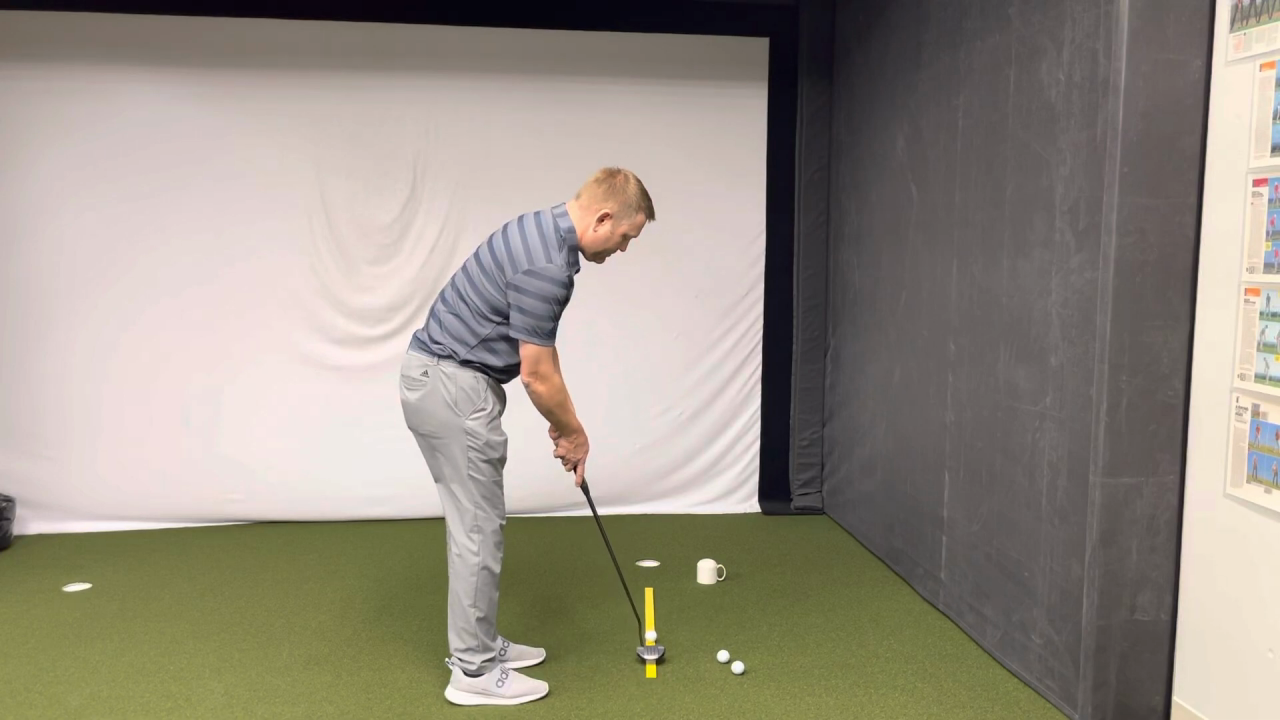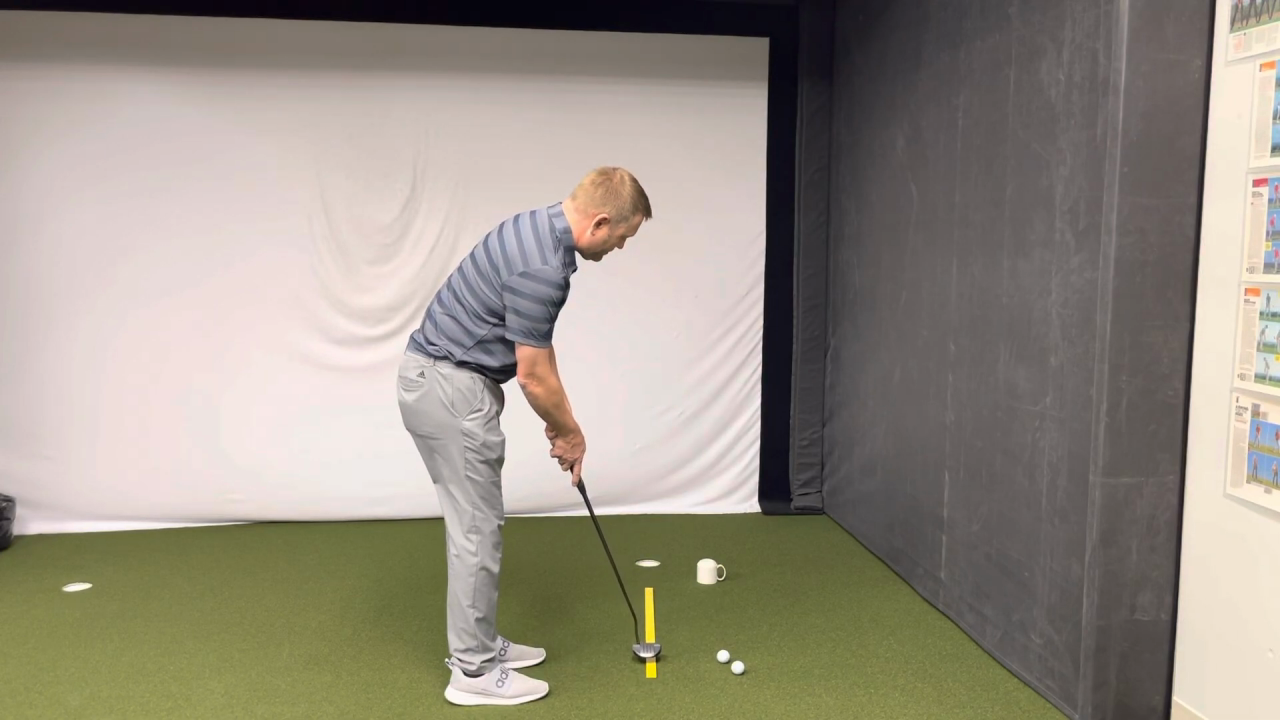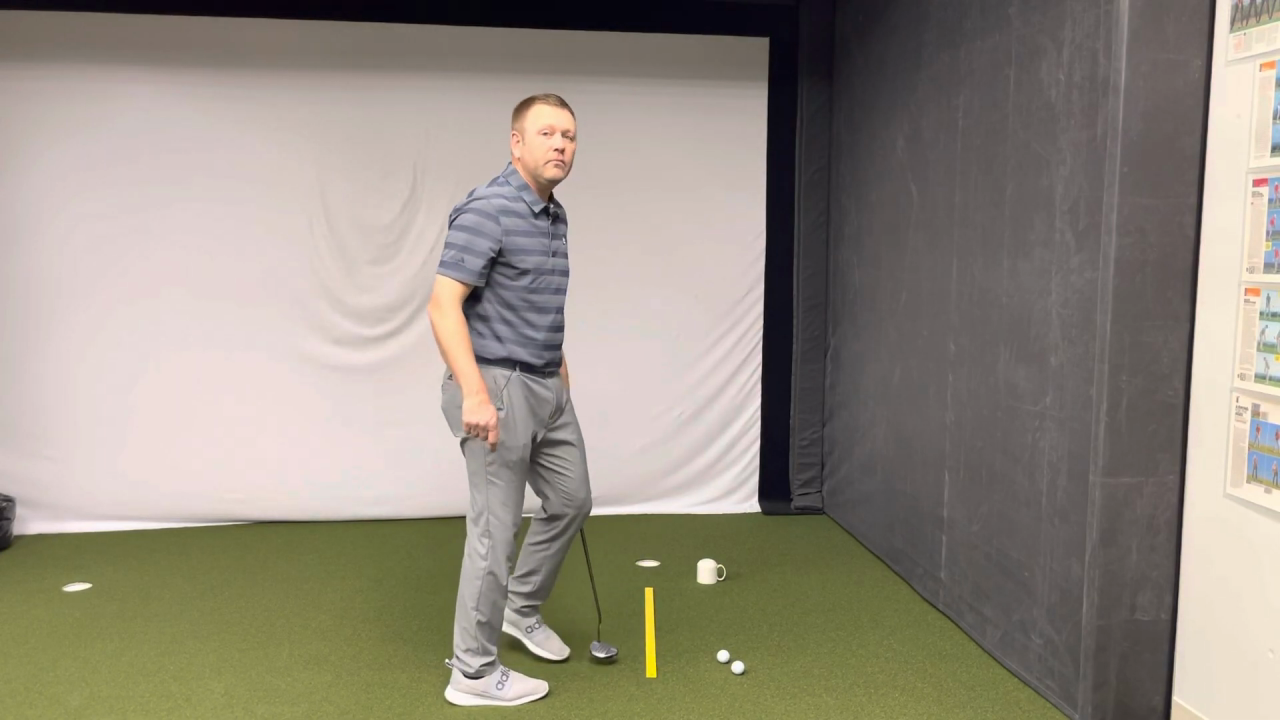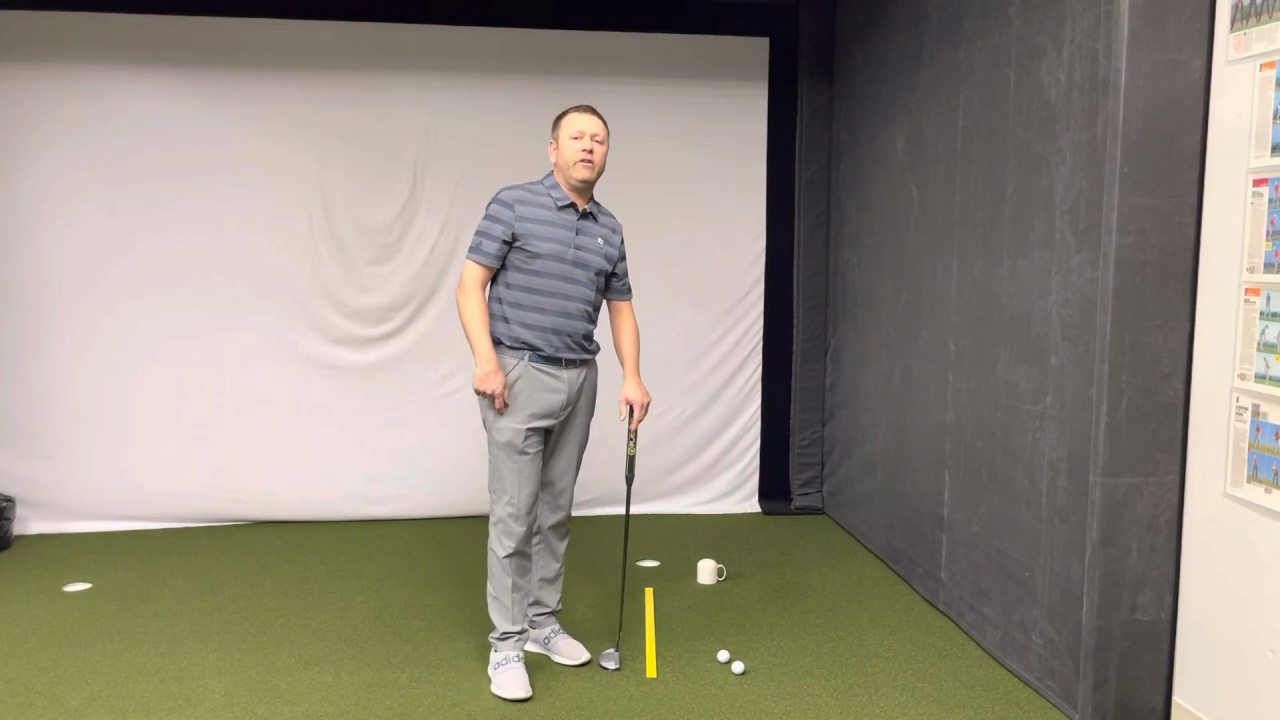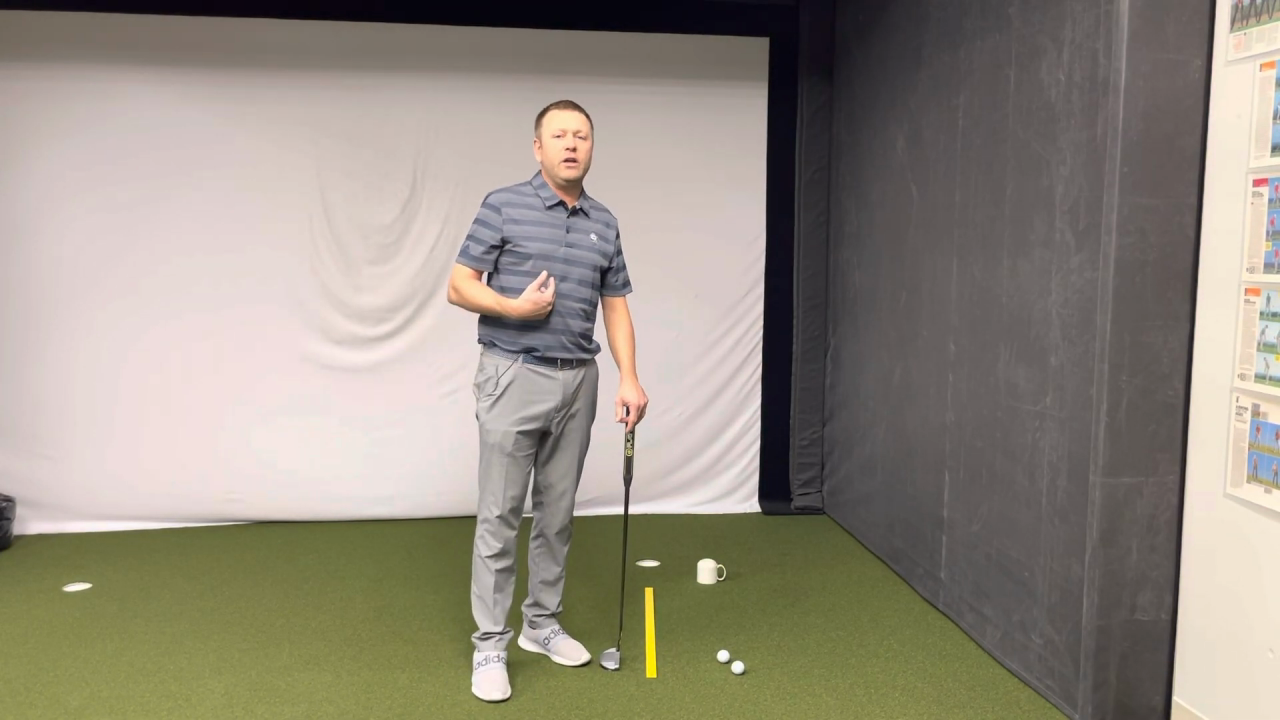
dt=1s
person 1, frame 1
left shoulder: (542, 231)
right shoulder: (546, 263)
left elbow: (539, 356)
right elbow: (537, 374)
left wrist: (563, 422)
right wrist: (573, 433)
left hip: (444, 379)
right hip: (453, 388)
left knee: (476, 522)
right knee: (478, 528)
left ankle: (477, 644)
right ankle: (474, 670)
person 1, frame 2
left shoulder: (539, 228)
right shoulder: (542, 266)
left elbow: (536, 352)
right elbow: (533, 375)
left wrist: (563, 421)
right wrist: (569, 433)
left hip: (447, 380)
right hip: (450, 388)
left knee: (477, 524)
right knee: (477, 529)
left ankle: (478, 643)
right ankle: (474, 670)
person 1, frame 3
left shoulder: (555, 215)
right shoulder: (487, 210)
right elbow: (444, 305)
left wrist: (559, 370)
right wrist: (474, 392)
left hip: (545, 386)
right hip: (498, 388)
left knee: (571, 500)
right knee: (496, 530)
left ankle: (523, 608)
right ankle: (473, 671)
person 1, frame 4
left shoulder: (610, 228)
right shoulder: (512, 204)
left elbow: (620, 307)
right elbow: (470, 284)
left wrist: (632, 377)
right wrist: (485, 359)
left hip: (578, 381)
right hip: (519, 374)
left knee: (554, 511)
right knee: (514, 513)
left ankle: (543, 622)
right ankle: (506, 643)
person 1, frame 5
left shoulder: (605, 222)
right shoulder: (503, 206)
left elbow: (616, 306)
right elbow: (459, 286)
left wrist: (629, 379)
right wrist: (516, 307)
left hip: (578, 382)
right hip: (513, 377)
left knee: (557, 512)
right knee: (500, 514)
left ankle: (542, 623)
right ankle: (490, 644)
